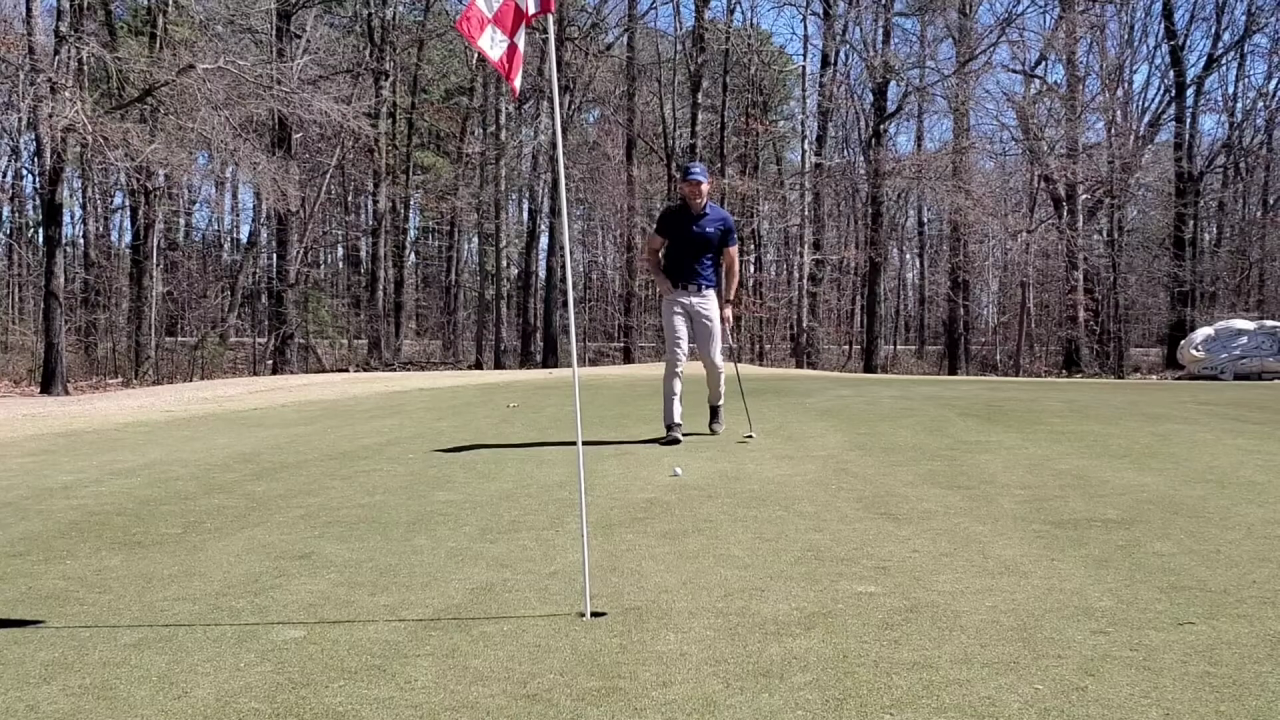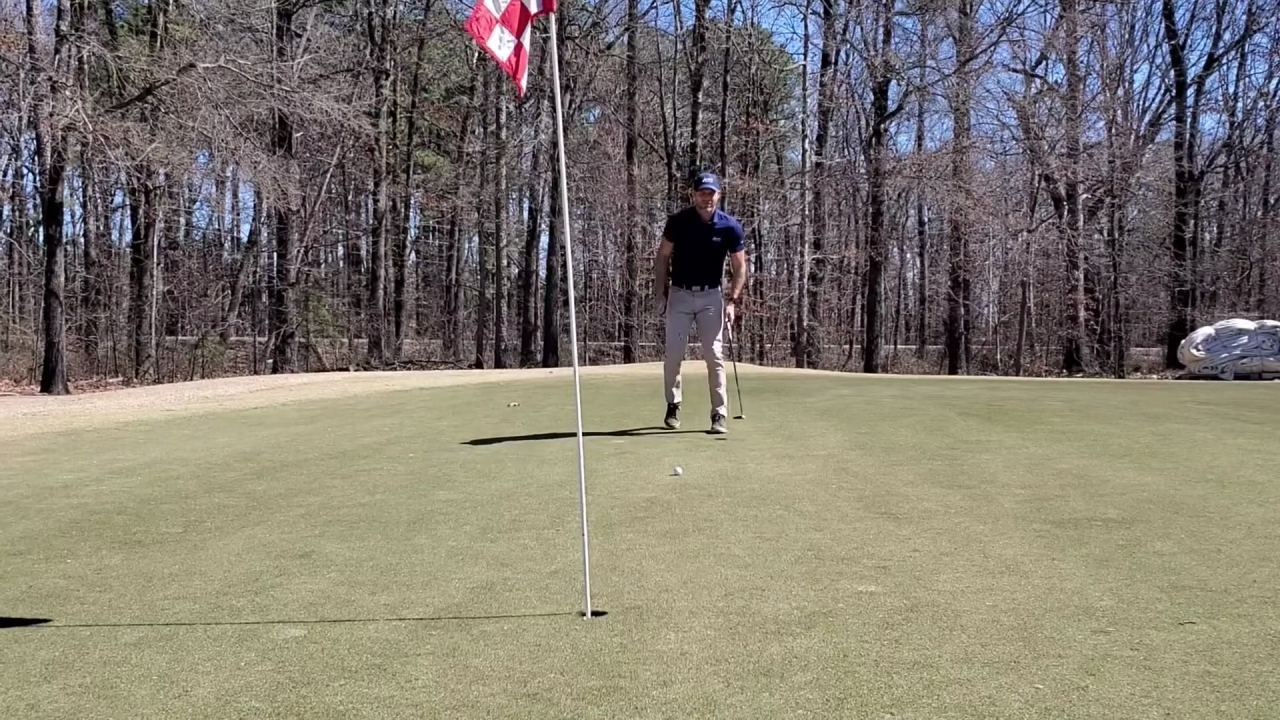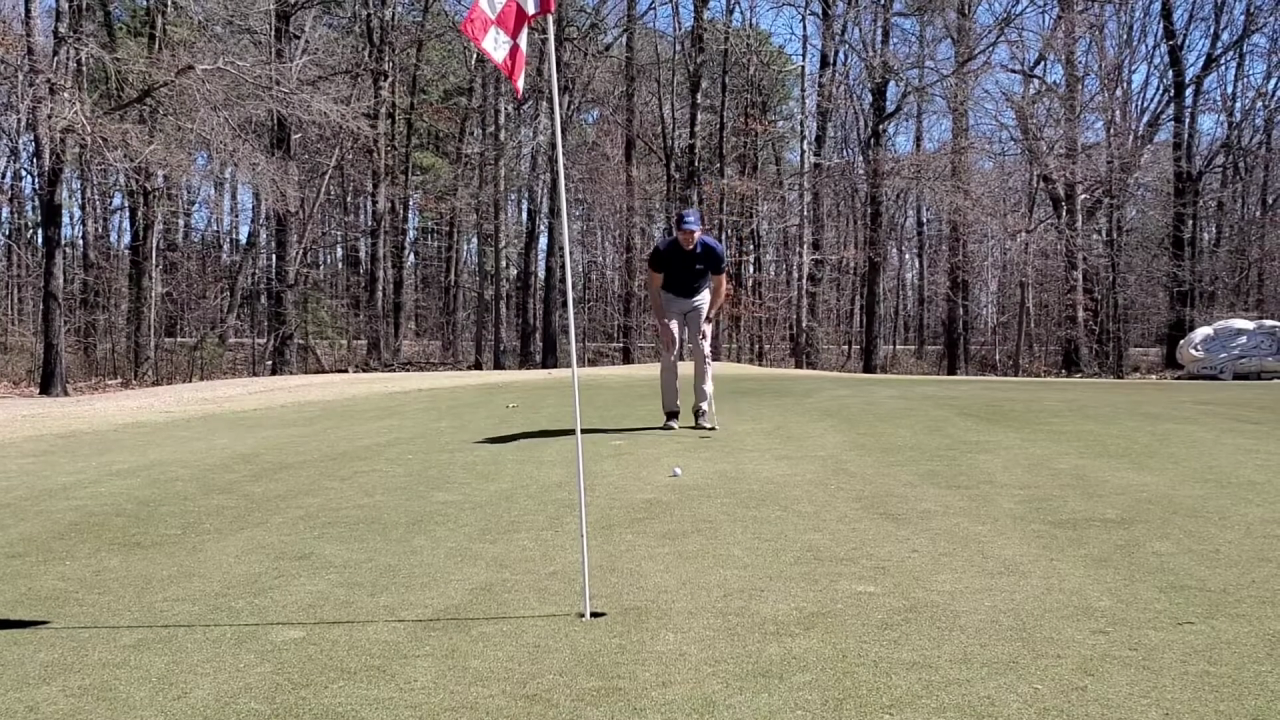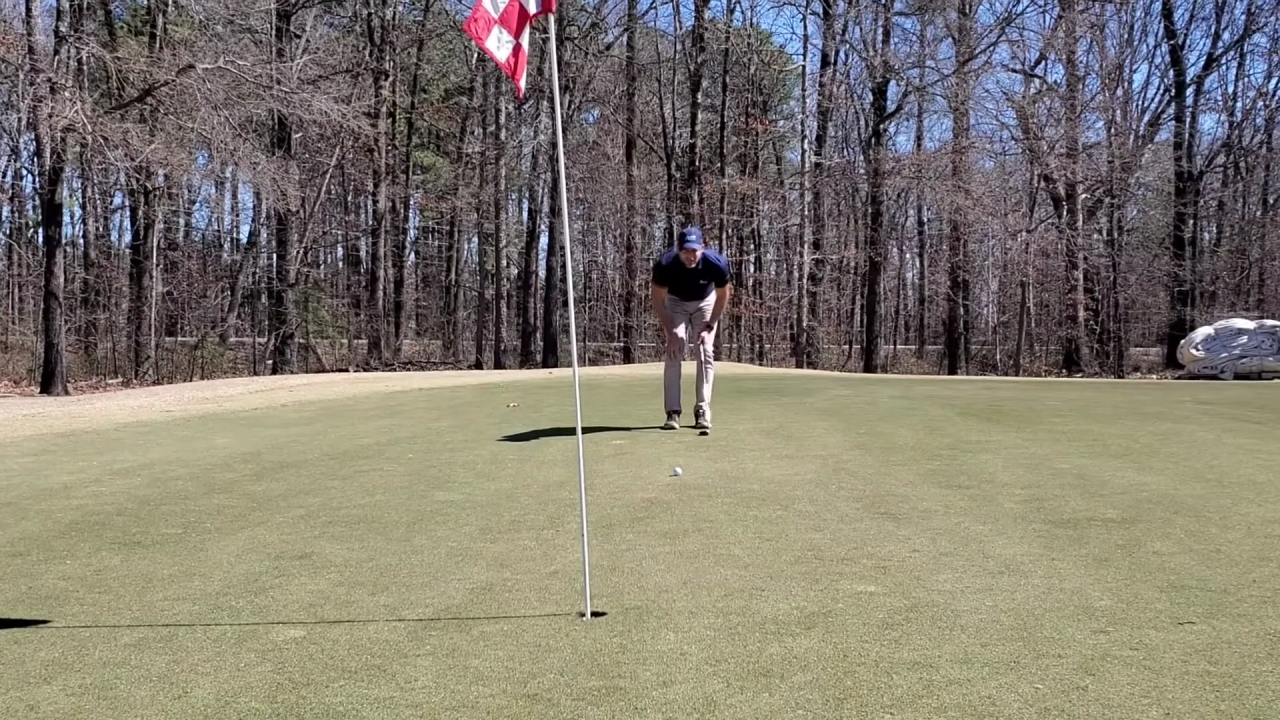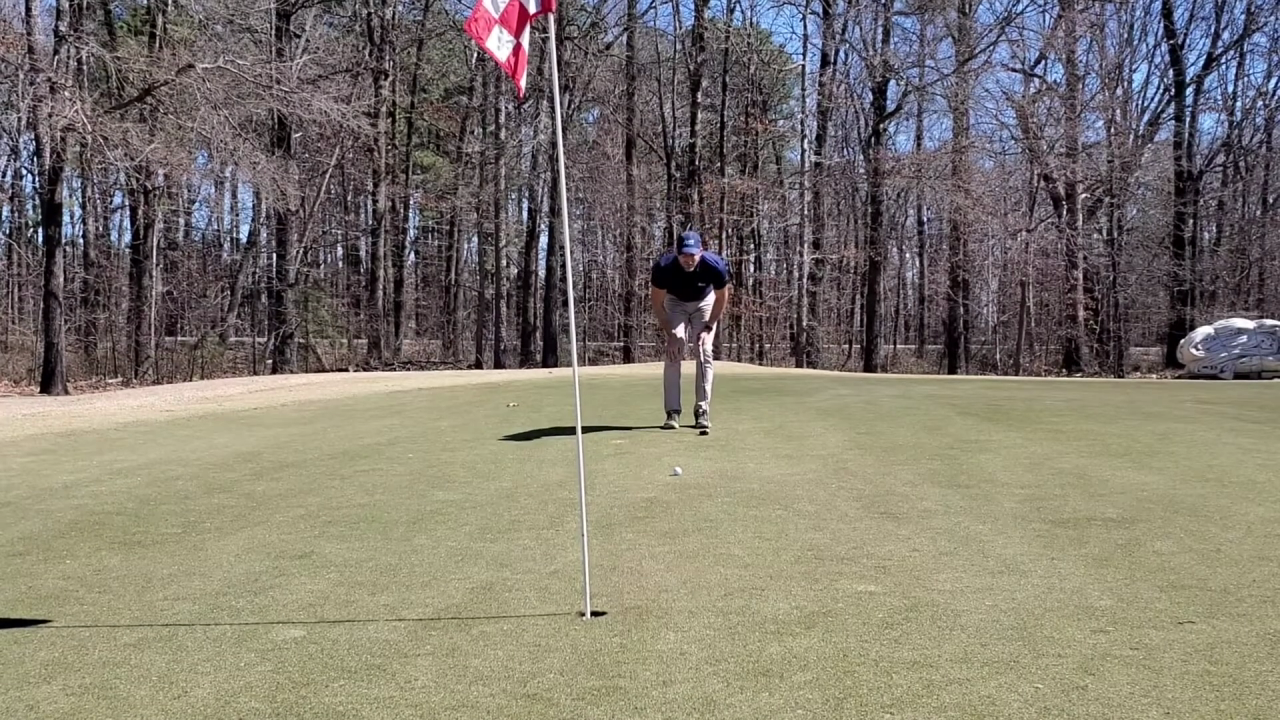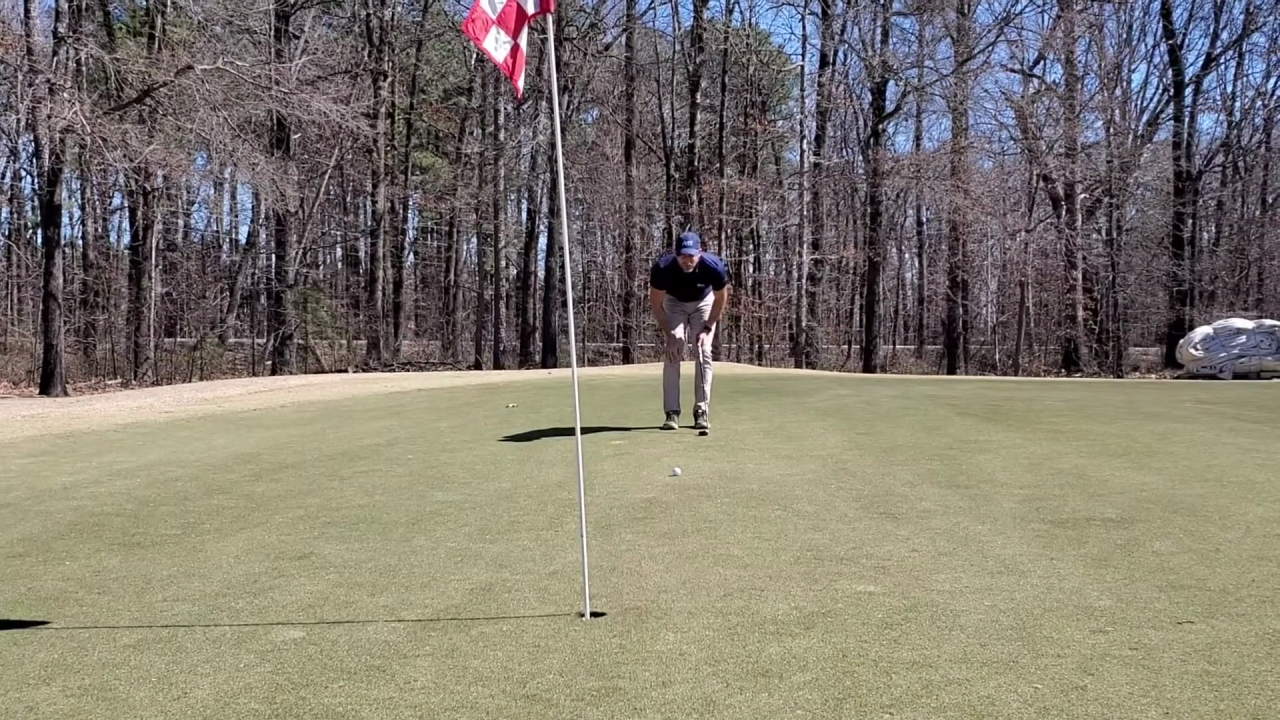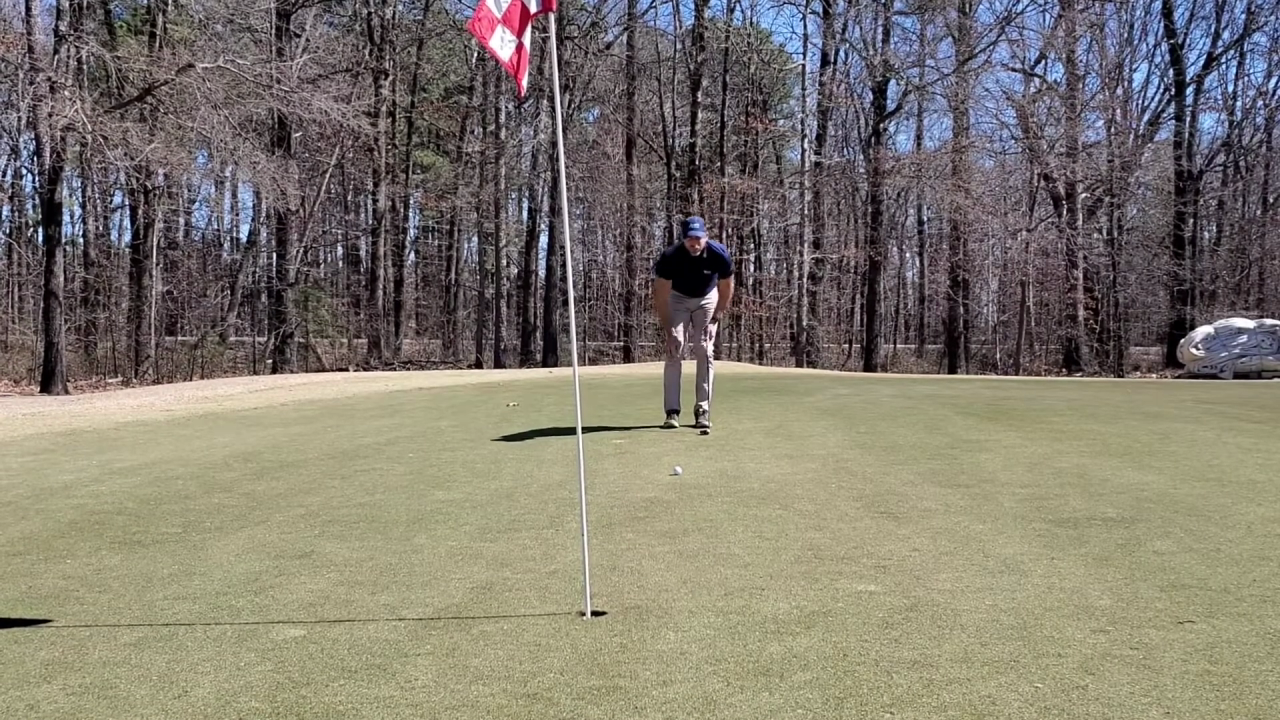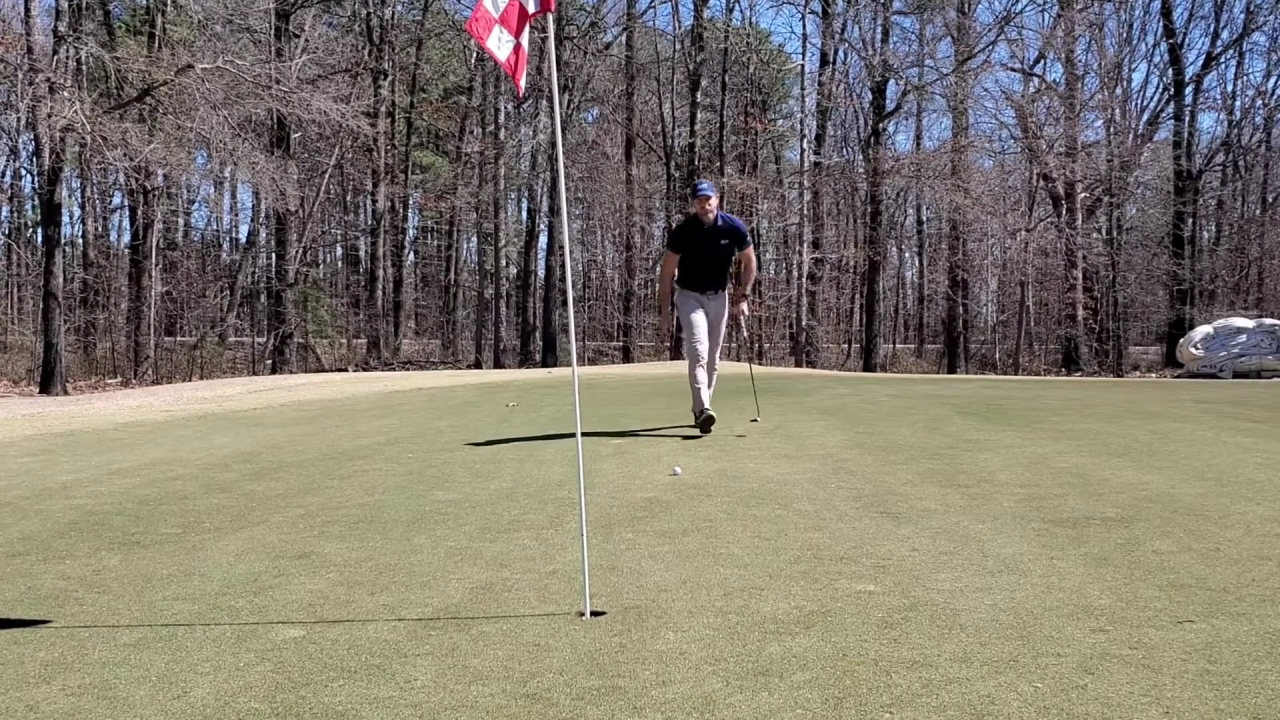
dt=0.5s
person 1, frame 1
left shoulder: (723, 219)
right shoulder: (669, 216)
left elbow: (732, 264)
right elbow: (652, 251)
left wrist: (728, 302)
right wrist: (660, 277)
left hip: (708, 296)
right hip: (675, 297)
left knee: (714, 360)
right knee: (675, 359)
left ankle: (715, 406)
right ankle: (673, 425)
person 1, frame 2
left shoulder: (731, 226)
right shoulder: (677, 221)
left elbow: (740, 267)
right elbow: (663, 257)
left wrist: (732, 301)
right wrist: (661, 293)
left hip: (711, 296)
right hip: (679, 294)
left knee: (714, 354)
right knee: (674, 354)
left ankle: (719, 415)
right ankle: (673, 405)
person 1, frame 3
left shoulder: (713, 249)
right shoulder: (662, 251)
left elbow: (719, 287)
right elbow: (654, 288)
left wrist: (709, 320)
right wrist: (662, 323)
left hip: (700, 298)
right hip: (670, 299)
left knee: (702, 352)
right knee: (669, 354)
left ankle: (701, 410)
right ankle: (672, 412)
person 1, frame 4
left shoulder: (716, 263)
right shoulder: (664, 265)
left elbow: (723, 296)
right elbow: (658, 301)
left wrist: (709, 327)
right wrist: (671, 333)
left hip: (705, 302)
right hip: (675, 303)
left knee: (705, 352)
right knee: (673, 352)
left ankle: (703, 410)
right ankle: (673, 412)
person 1, frame 5
left shoulder: (715, 265)
right shoulder: (663, 267)
left elbow: (722, 297)
right elbow: (657, 303)
left wrist: (708, 327)
right wrist: (669, 334)
left hip: (705, 302)
right hip: (675, 302)
left knee: (705, 351)
right knee: (673, 352)
left ankle: (702, 410)
right ankle: (672, 411)
person 1, frame 6
left shoulder: (714, 267)
right shoulder: (662, 268)
left elbow: (721, 298)
right elbow: (656, 304)
left wrist: (707, 328)
right wrist: (669, 335)
left hip: (704, 302)
right hip: (674, 303)
left knee: (704, 352)
right knee: (673, 352)
left ankle: (702, 411)
right ankle: (672, 412)
person 1, frame 7
left shoulder: (720, 255)
right shoulder: (669, 257)
left elbow: (726, 289)
right elbow: (660, 297)
left wrist: (715, 320)
right wrist: (668, 332)
left hip: (707, 299)
right hip: (677, 299)
left knee: (704, 351)
right knee: (673, 351)
left ankle: (702, 410)
right ankle: (672, 411)
person 1, frame 8
left shoulder: (734, 226)
right shoulder: (682, 231)
left elbow: (749, 262)
right elbow: (667, 272)
left wrist: (743, 297)
right wrist: (665, 311)
left hip: (719, 298)
right hip: (690, 297)
left knee: (711, 359)
right knee: (698, 352)
left ankle: (700, 408)
right ankle: (704, 412)
